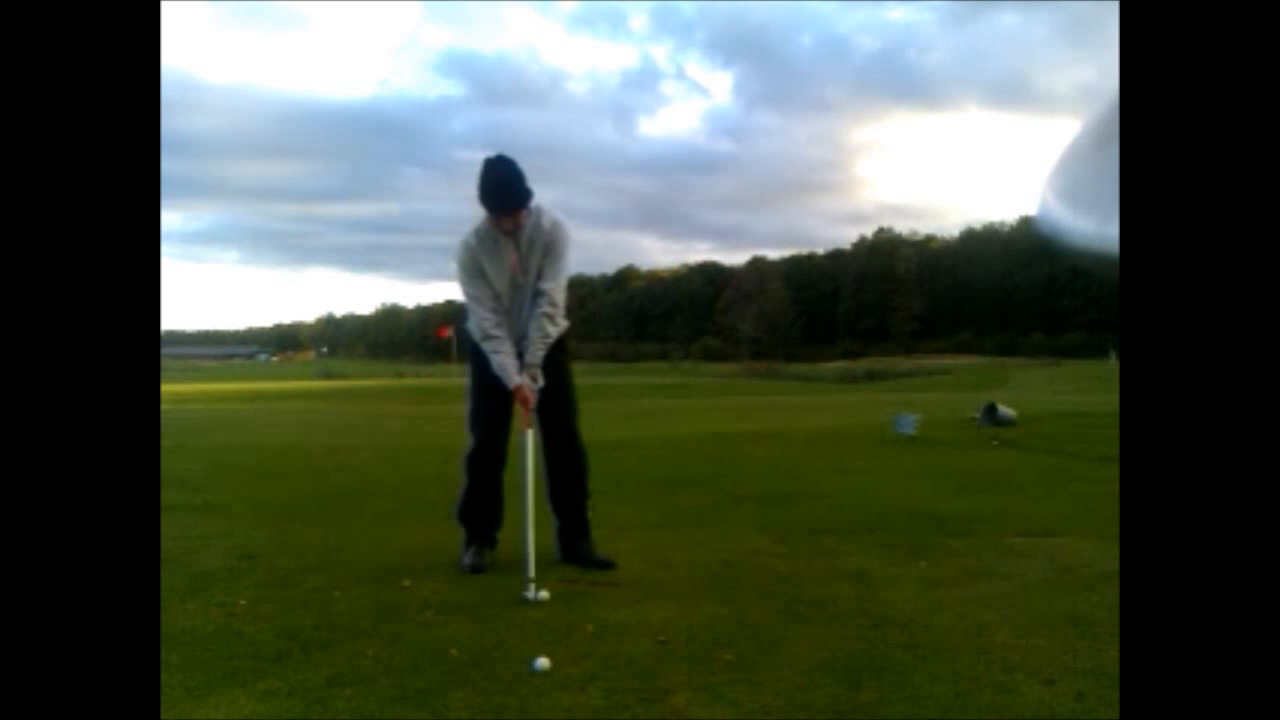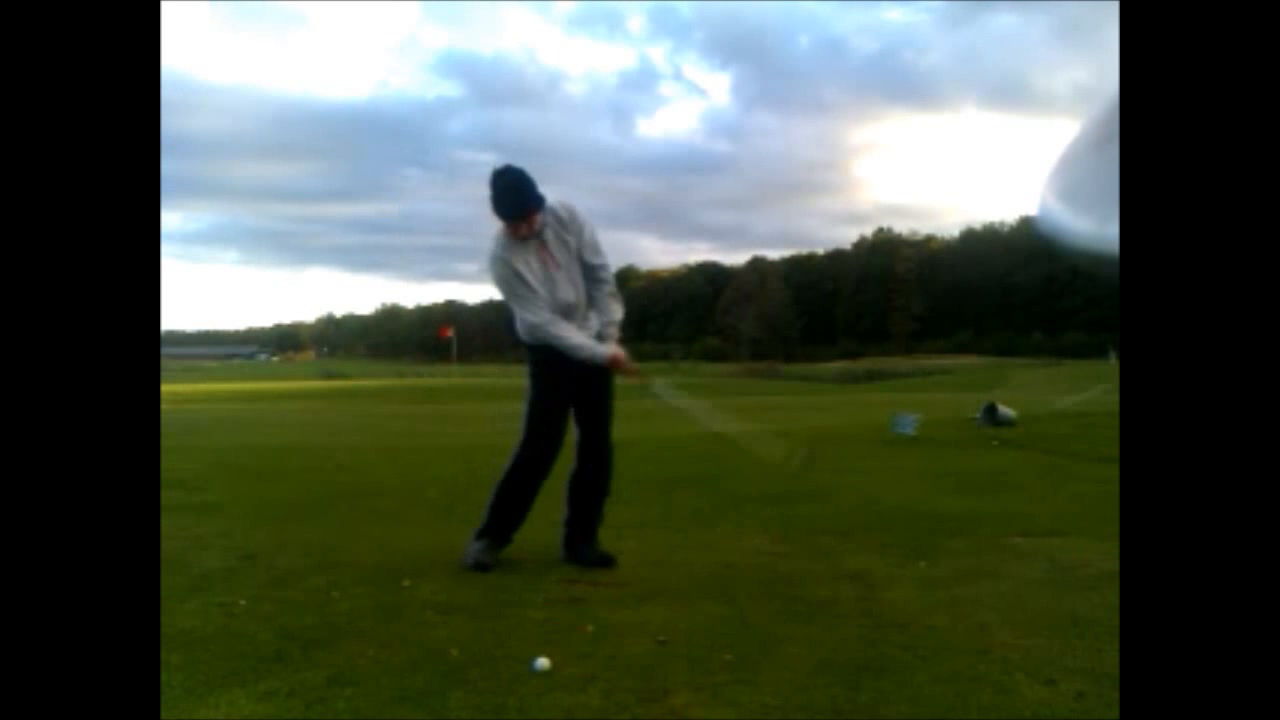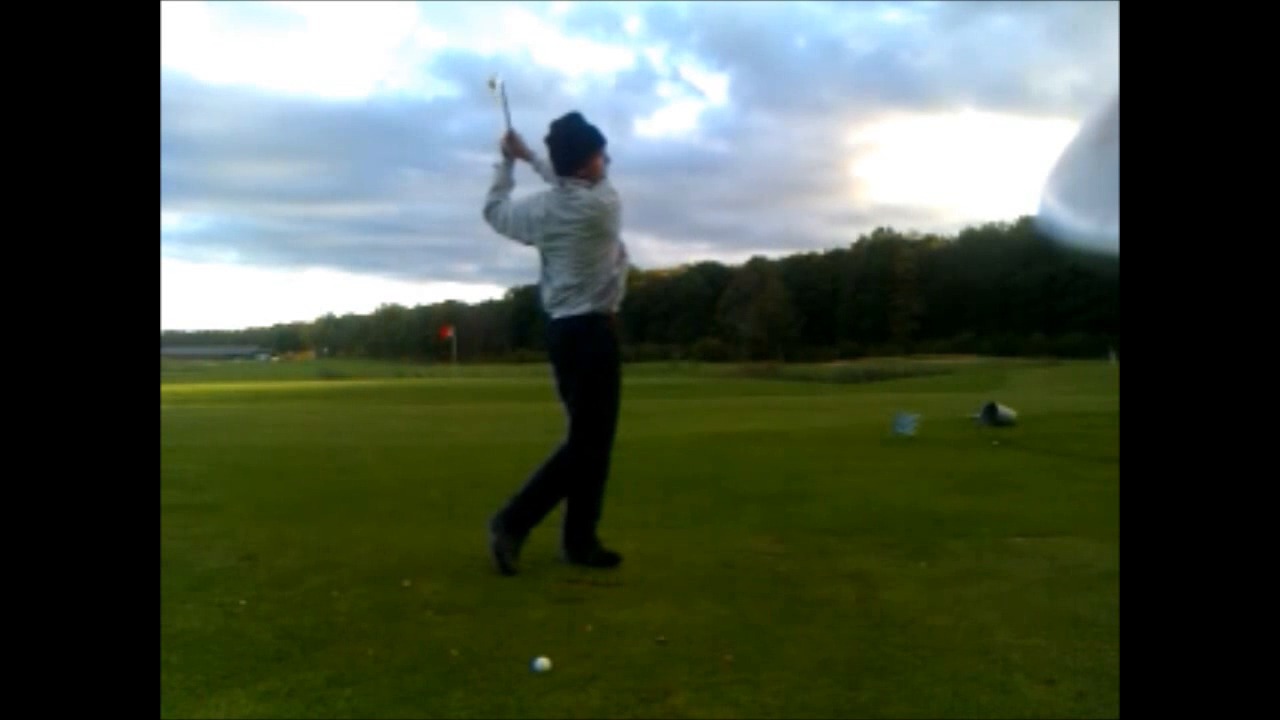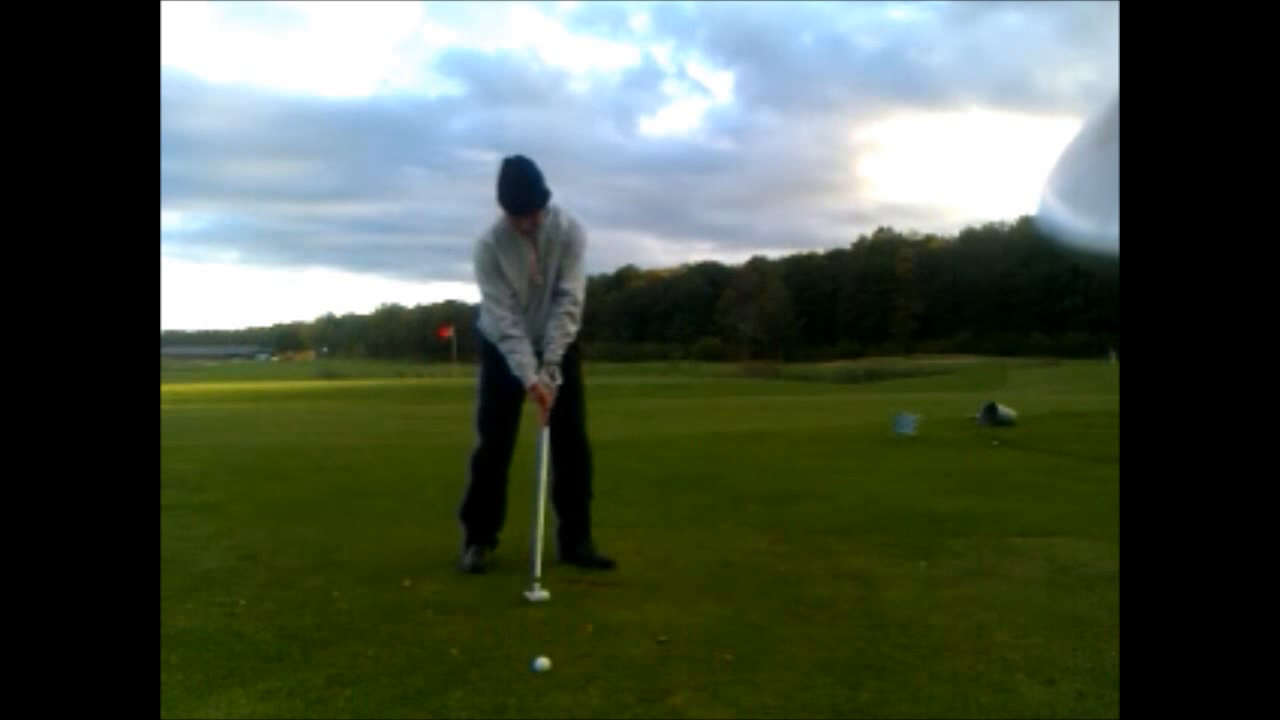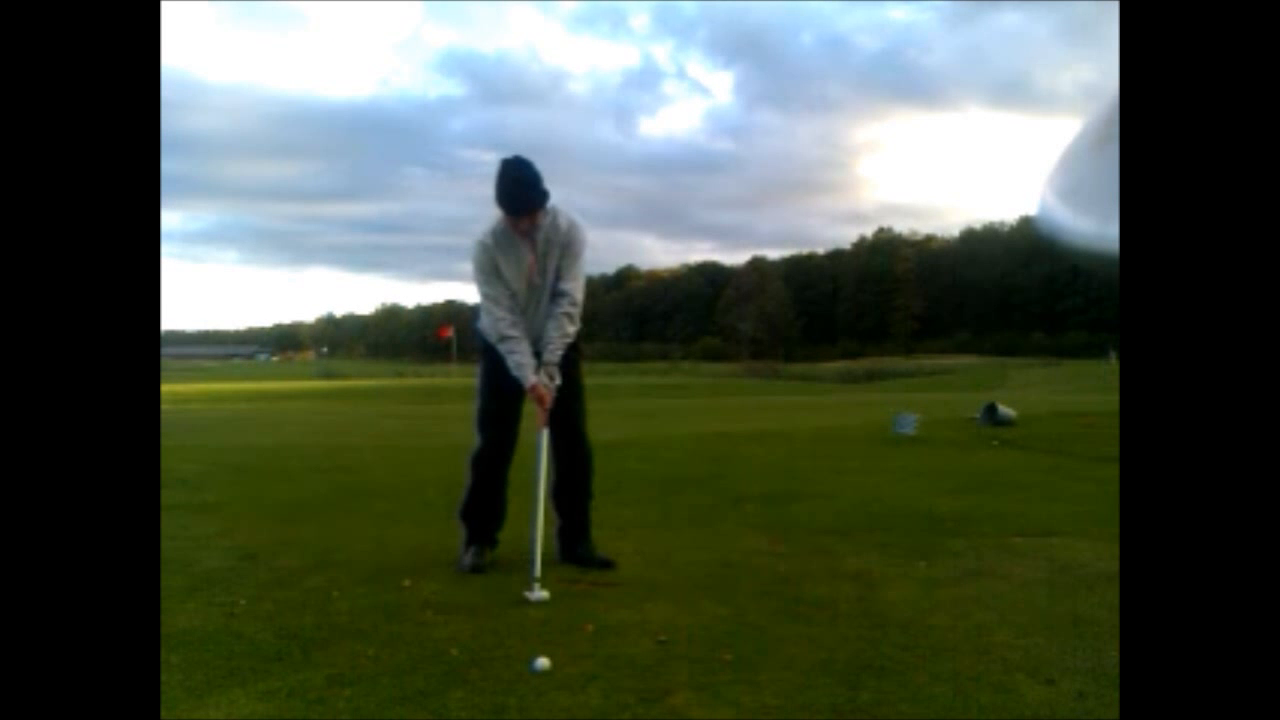
dt=1s
person 1, frame 1
left shoulder: (552, 231)
right shoulder: (472, 247)
left elbow: (549, 302)
right elbow: (486, 321)
left wrist: (532, 368)
right wrist: (512, 378)
left hip: (546, 345)
right hip: (491, 350)
left knee: (565, 442)
right knee: (487, 446)
left ankle: (575, 539)
right ankle: (478, 538)
person 1, frame 2
left shoulder: (566, 216)
right shoulder: (503, 257)
left elbow: (601, 273)
right elbow: (541, 321)
left wrist: (610, 334)
right wrist: (598, 352)
left hip: (595, 341)
right hip: (552, 354)
left knee: (597, 446)
right knee: (539, 446)
left ankle: (581, 539)
right ankle: (492, 533)
person 1, frame 3
left shoulder: (538, 208)
right shoulder: (604, 204)
left elbow: (494, 212)
left wrist: (508, 161)
right wrist: (530, 157)
left hip: (562, 328)
right hip: (591, 330)
left knee: (591, 437)
right knee: (588, 440)
left ankle: (580, 538)
right ankle: (513, 521)
person 1, frame 4
left shoulder: (569, 231)
right shoulder: (489, 245)
left elbow: (569, 301)
right elbow: (503, 317)
left wrist: (550, 367)
right wrist: (530, 377)
left hip: (558, 344)
right hip: (504, 348)
left knee: (572, 442)
right knee: (494, 443)
left ankle: (575, 539)
right ankle: (479, 538)
person 1, frame 5
left shoulder: (568, 231)
right shoulder: (488, 246)
left elbow: (568, 302)
right elbow: (502, 318)
left wrist: (549, 368)
right wrist: (529, 378)
left hip: (557, 344)
right hip: (503, 348)
left knee: (573, 442)
right knee: (495, 443)
left ankle: (576, 539)
right ankle: (479, 538)
